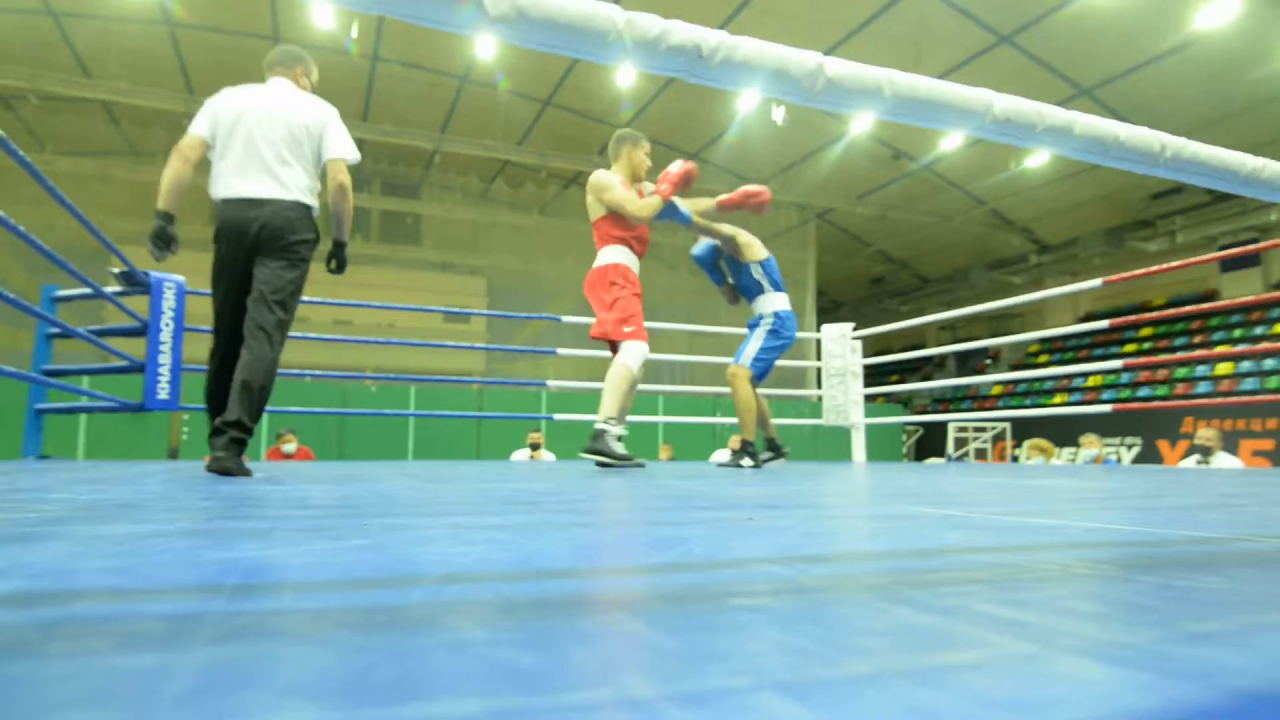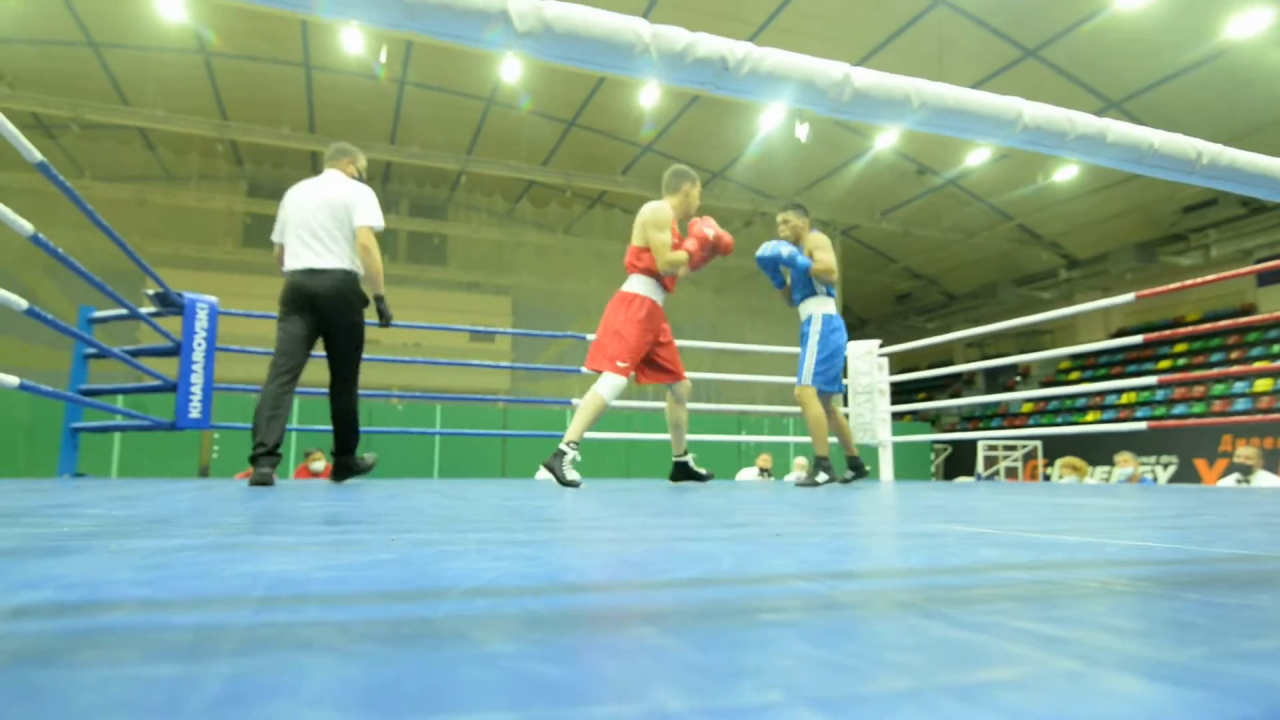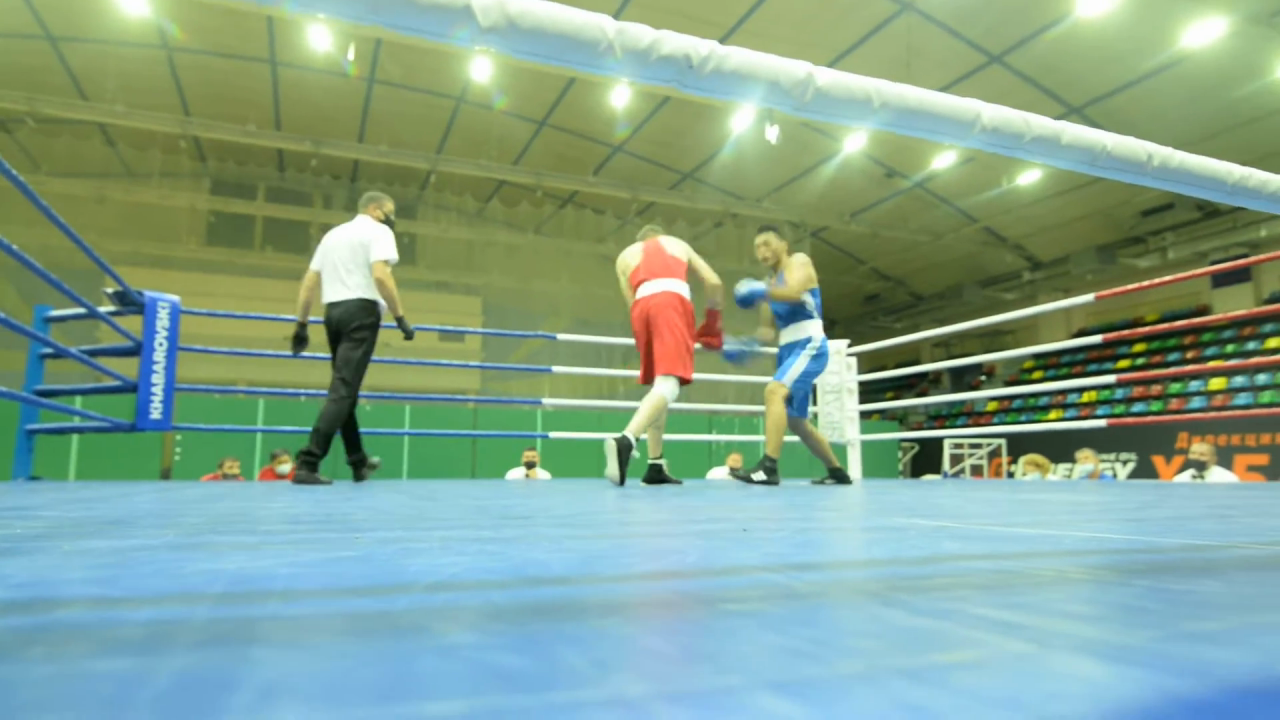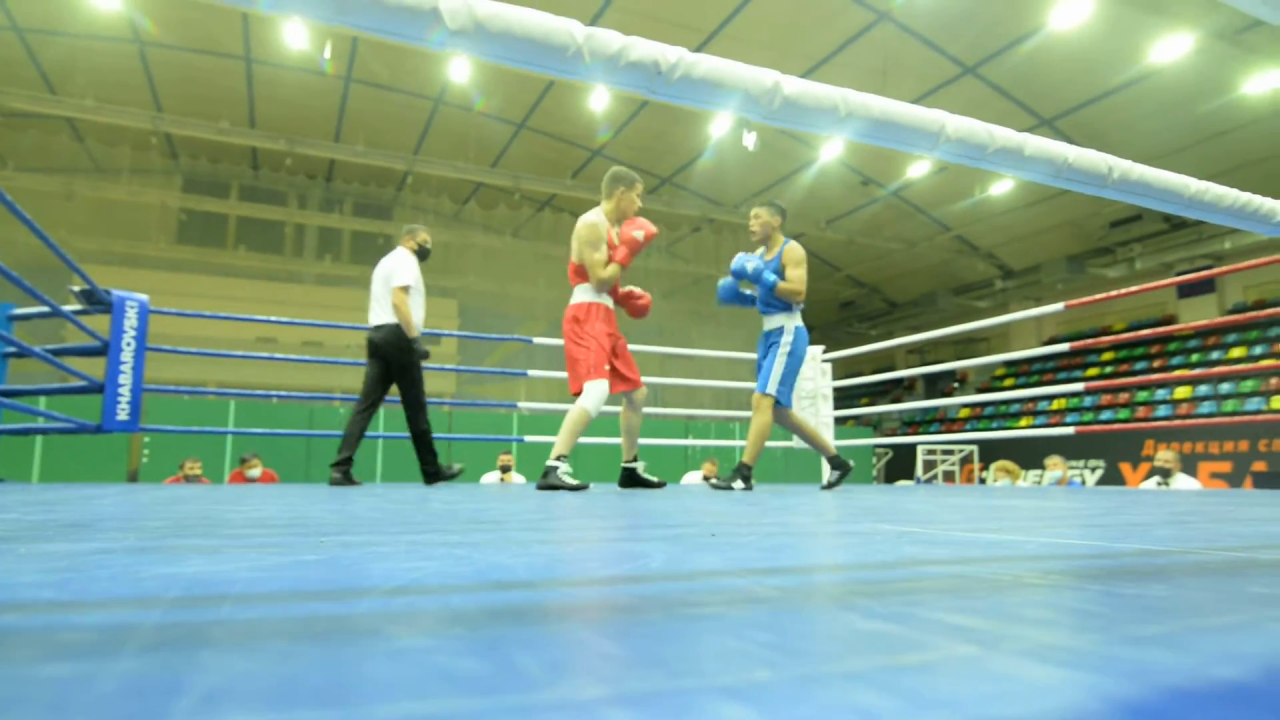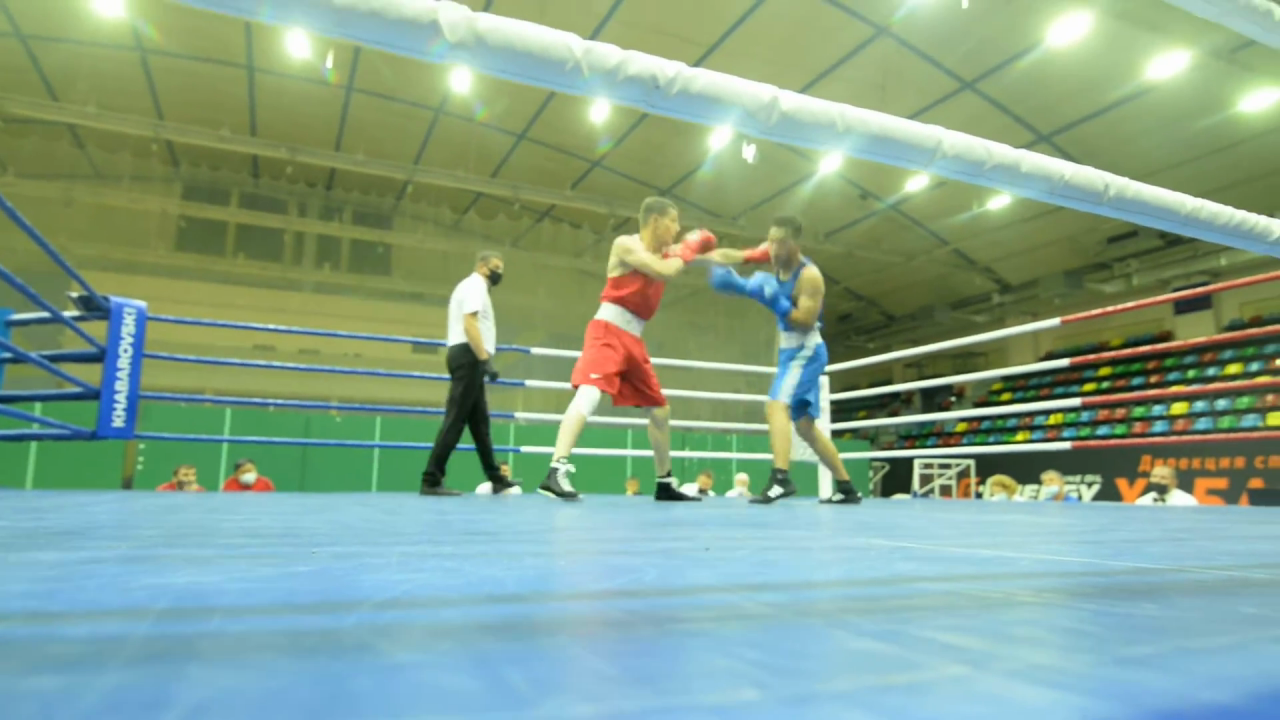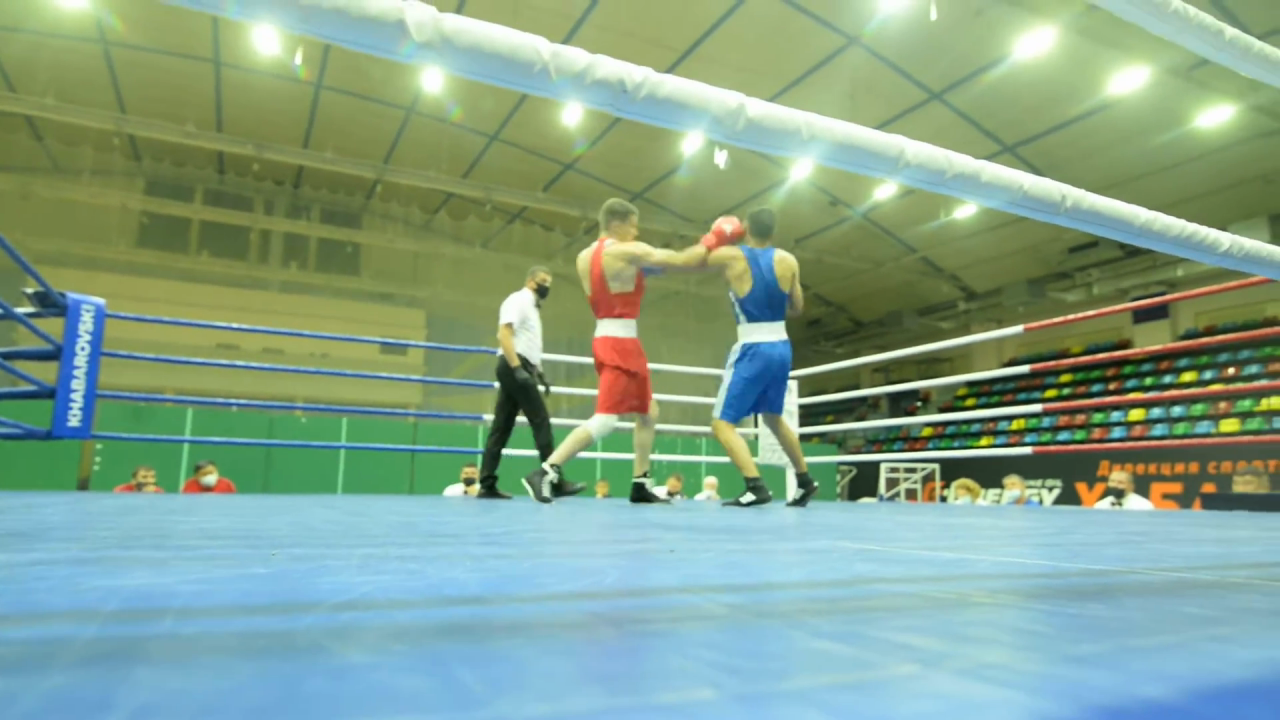
dt=0.5s
person 1, frame 1
left shoulder: (637, 187)
right shoulder: (601, 179)
left elbow: (687, 208)
right elbow: (640, 211)
left wrist: (731, 199)
right wrist: (669, 183)
left hip: (624, 280)
right hip: (612, 275)
left knee: (631, 360)
right knee: (635, 348)
left ankle: (609, 447)
right ankle: (603, 431)
person 1, frame 2
left shoulder: (667, 219)
right shoulder: (657, 211)
left elbow: (678, 269)
right elbow: (665, 265)
left wrist: (709, 246)
right wrist: (696, 244)
left hip: (651, 312)
right hip: (635, 305)
left knee: (681, 386)
right knee: (613, 380)
left ankle: (682, 463)
right ankle: (563, 453)
person 1, frame 3
left shoulder: (624, 257)
right shoulder: (678, 245)
right elbow: (713, 282)
right wrist: (713, 323)
left hip: (643, 308)
right hip: (671, 303)
left knee: (664, 384)
right knee: (667, 382)
left ankle: (656, 466)
right ankle: (625, 441)
person 1, frame 4
left shoulder: (610, 228)
right shoulder: (593, 224)
right elbow: (598, 280)
left wrist: (622, 295)
right wrist: (630, 250)
left hip: (603, 319)
right hip: (588, 316)
left knee: (636, 393)
right knee: (597, 392)
left ankle: (631, 469)
right ankle: (554, 468)
person 1, frame 5
left shoulder: (667, 250)
right shoulder: (627, 245)
left elbow: (702, 251)
right elbow: (665, 271)
right wrist: (687, 250)
left hip: (633, 342)
right hip: (606, 334)
left knee: (660, 411)
right knee: (589, 395)
left ankle: (665, 482)
right ankle: (557, 470)
person 1, frame 6
left shoulder: (584, 258)
right shoulder: (628, 251)
right elbow: (681, 261)
right wrist: (714, 239)
left hip: (610, 340)
right hip: (620, 343)
left knee: (648, 414)
right knee: (605, 420)
left ankle: (641, 484)
right ankle: (546, 471)
person 2, frame 1
left shoulder: (226, 99)
right shoulder: (319, 111)
left elbow: (184, 154)
right elbow: (340, 181)
left wrist: (164, 216)
right wrist: (340, 239)
left hip: (233, 219)
right hip: (289, 223)
left knee: (227, 337)
right knee: (264, 332)
person 2, frame 2
left shoulder: (294, 192)
right shoulder: (357, 191)
left elbow: (280, 253)
right elbow: (366, 244)
right wrist: (380, 298)
left hip: (298, 286)
right hip: (340, 287)
left knee: (282, 373)
right knee: (343, 379)
left ankle: (264, 459)
right ankle: (345, 461)
person 2, frame 3
left shoulder: (332, 234)
right shoulder: (378, 231)
left elbow: (308, 282)
right elbow: (381, 275)
left wrist: (301, 324)
right wrist: (401, 318)
left hip: (333, 313)
right hip: (361, 312)
left knee: (345, 388)
right knee: (343, 389)
left ankle: (358, 460)
right ankle: (308, 461)
person 2, frame 4
left shoulder: (385, 262)
right shoulder: (405, 260)
right elbow: (399, 300)
right wrist: (415, 339)
left hip: (377, 335)
right hip: (397, 336)
left knee: (367, 403)
right knee: (415, 406)
left ankle: (341, 468)
right ankle: (432, 470)
person 2, frame 5
left shoulder: (471, 287)
right shoulder: (475, 286)
right elbow: (469, 325)
right wrist: (485, 360)
left hip: (466, 358)
right hip: (468, 357)
left knee: (479, 421)
right knee: (455, 420)
left ankle: (496, 479)
right ankle: (431, 480)
person 2, frame 6
left shoulder: (531, 306)
right shoulder: (519, 300)
right elbow: (503, 334)
left wrist: (539, 374)
right wrist: (517, 368)
left hip: (521, 371)
right hip: (513, 369)
left knee: (502, 429)
right knee: (541, 423)
left ankle: (487, 484)
right ankle: (555, 483)
person 3, frame 1
left shoulder: (732, 236)
right shoulder: (736, 258)
right elbow: (733, 298)
right wrist: (714, 270)
left hip: (775, 320)
right hip: (770, 321)
left knee: (738, 374)
right knee: (746, 382)
left ankle: (748, 451)
right ankle: (772, 444)
person 3, frame 2
left shoulder: (816, 240)
right shoulder: (799, 254)
left elbow: (831, 272)
right elbow: (792, 299)
left wrist: (795, 260)
right wrist: (776, 272)
left hip: (821, 324)
right hip: (816, 327)
left knee: (805, 392)
right knee: (825, 402)
left ankle: (822, 465)
right ankle: (855, 463)
person 3, frame 3
left shoulder: (800, 262)
right shoulder: (770, 279)
left elbow: (793, 291)
right elbow: (770, 331)
left wrist: (759, 290)
left hip: (811, 345)
right hip: (788, 350)
left knee: (775, 391)
right knee: (797, 425)
left ankle: (767, 467)
right ankle: (838, 471)
person 3, frame 4
left shoulder: (792, 250)
right shoulder: (759, 254)
left elbow: (797, 294)
left wrist: (760, 275)
right wrist: (740, 295)
left hip: (788, 335)
right hip: (769, 336)
left knee: (762, 400)
right knee: (781, 413)
left ankle: (743, 474)
right ankle: (837, 463)
person 3, frame 5
left shoulder: (810, 275)
right shoulder: (778, 261)
left elbow: (806, 322)
left wrist: (776, 300)
left hip: (807, 350)
right hip: (790, 352)
left knee: (777, 408)
right knee: (807, 426)
left ankle: (782, 479)
right ankle: (846, 487)
person 3, frame 6
left shoulder: (733, 256)
right shoulder: (787, 261)
right elbow: (796, 309)
left hip: (752, 350)
right hip: (781, 348)
left knee: (721, 423)
right knee: (773, 419)
left ankle: (756, 487)
right ankle: (804, 482)
